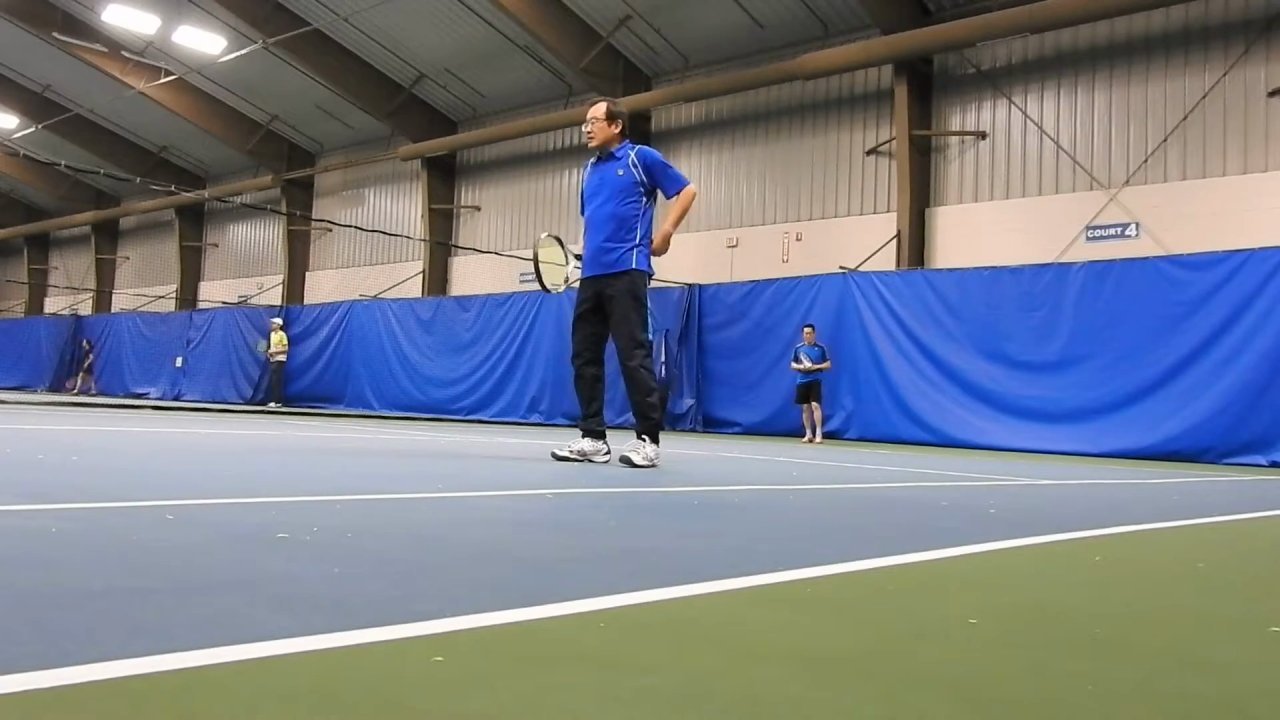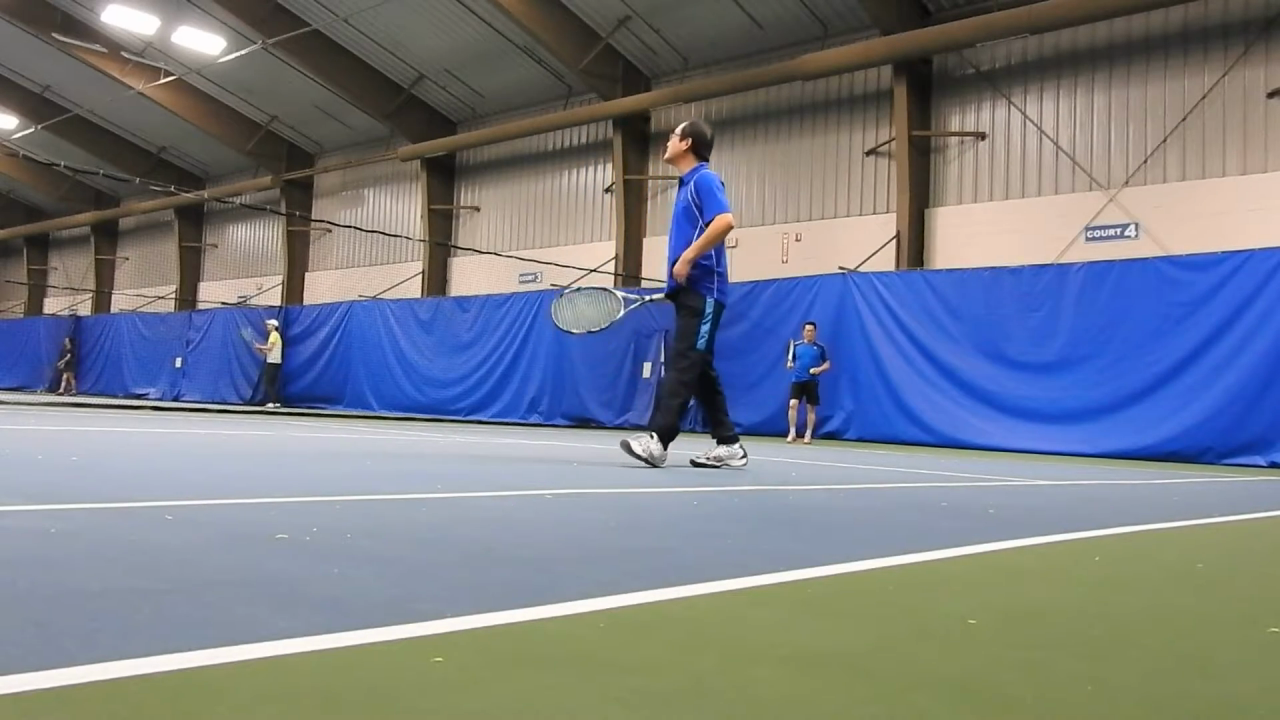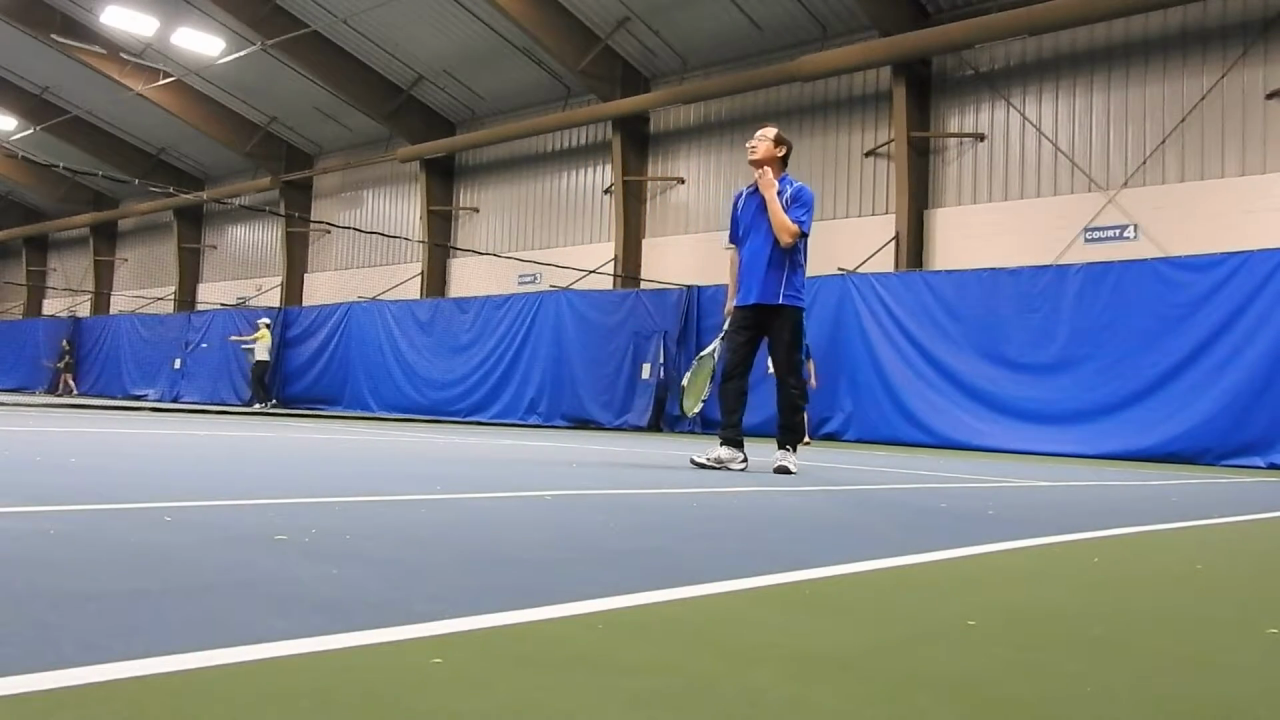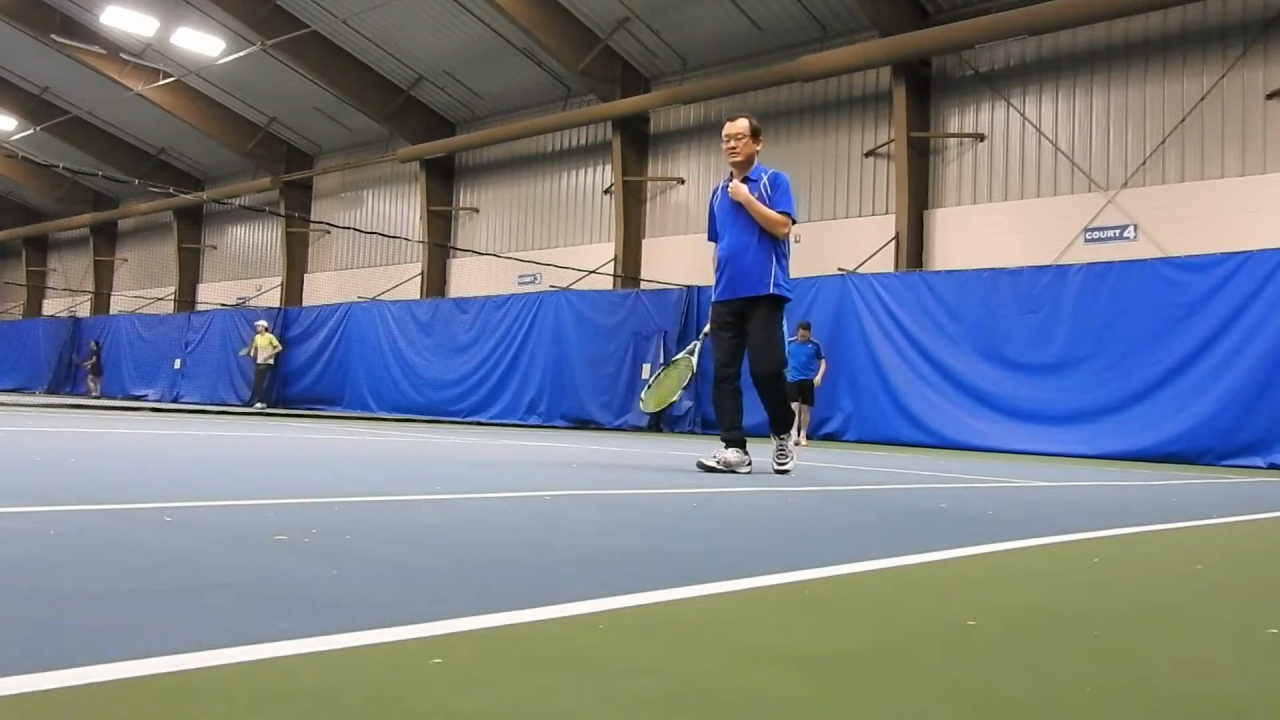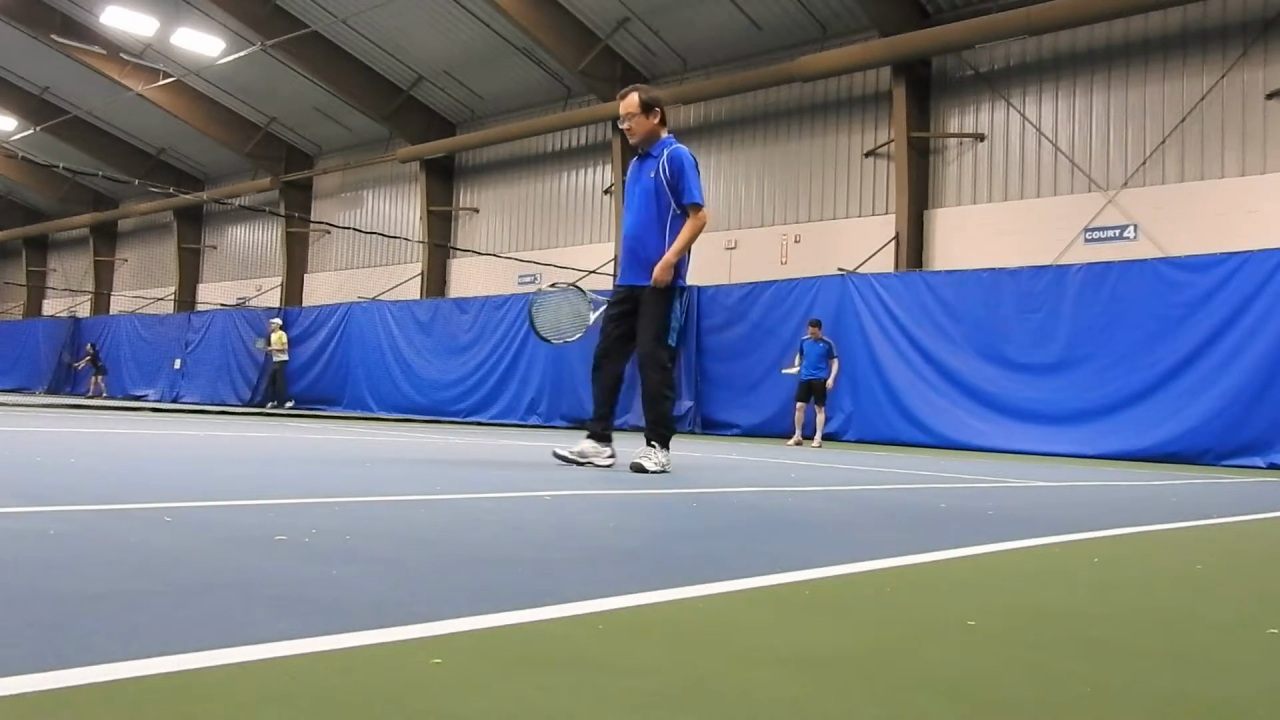
dt=1s
person 1, frame 1
left shoulder: (643, 157)
right shoulder: (590, 169)
left elbow: (686, 190)
left wrist: (665, 231)
right wrist: (586, 251)
left hip: (627, 270)
right hip: (592, 273)
left knee: (633, 355)
right knee: (584, 356)
left ankle: (648, 438)
right ankle: (592, 438)
person 1, frame 2
left shoulder: (704, 179)
right shoulder: (686, 184)
left elbow: (725, 221)
left wrist: (687, 258)
right wrist: (676, 279)
left hip: (702, 290)
right hip: (689, 290)
left knee: (682, 363)
right knee: (698, 368)
left ankle: (657, 439)
right ankle: (728, 444)
person 1, frame 3
left shoulder: (798, 193)
right shoulder: (742, 197)
left elbow: (788, 237)
left wrist: (770, 193)
right wrist: (732, 296)
left hip: (784, 301)
right hip: (747, 301)
left knee: (788, 377)
right knee: (732, 373)
left ankle: (787, 448)
right ankle: (731, 447)
person 1, frame 4
left shoulder: (774, 181)
right shoulder: (719, 193)
left elbow: (782, 227)
left wrist: (746, 198)
right wrist: (714, 293)
left hip: (764, 291)
right hip: (726, 296)
left knee: (766, 368)
right knee: (724, 372)
left ankle: (782, 434)
right ankle: (734, 449)
person 1, frame 5
left shoulder: (677, 158)
right shoulder: (636, 164)
left elbow: (698, 216)
left wrist: (670, 260)
left hip: (658, 281)
right hip: (628, 281)
left knee: (654, 361)
right knee: (606, 358)
left ankle: (657, 446)
right ankle: (598, 441)
